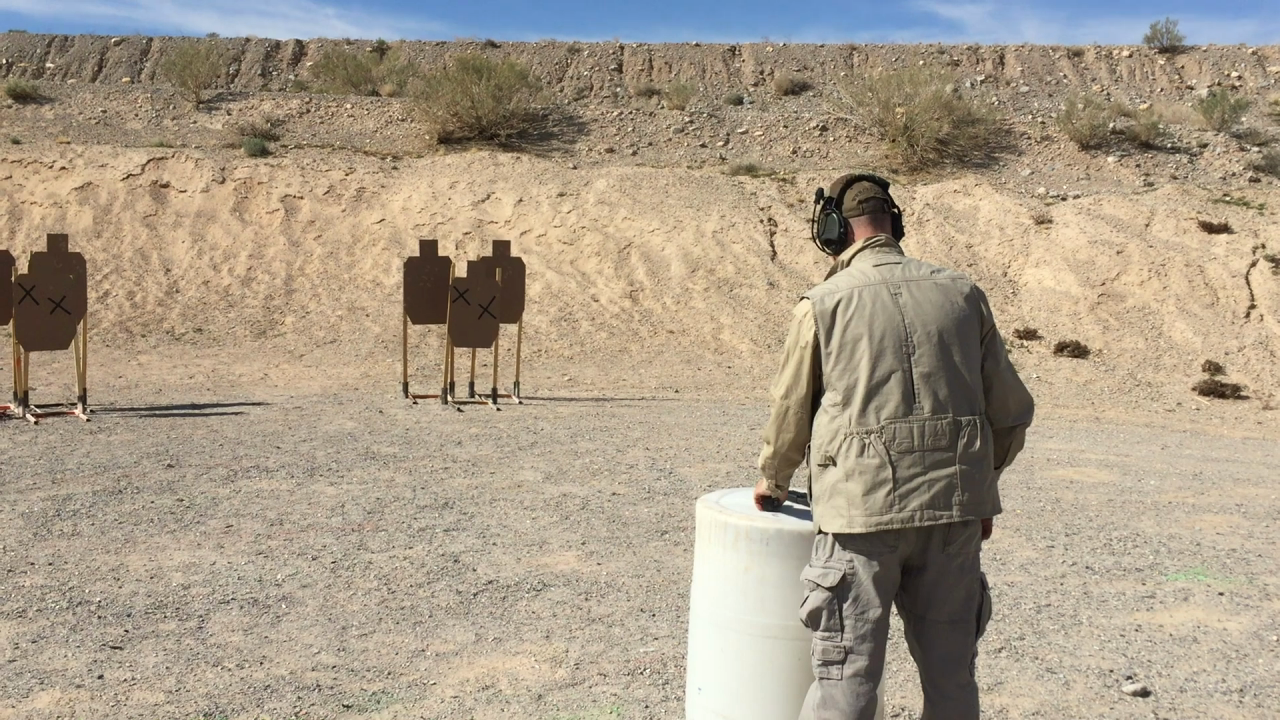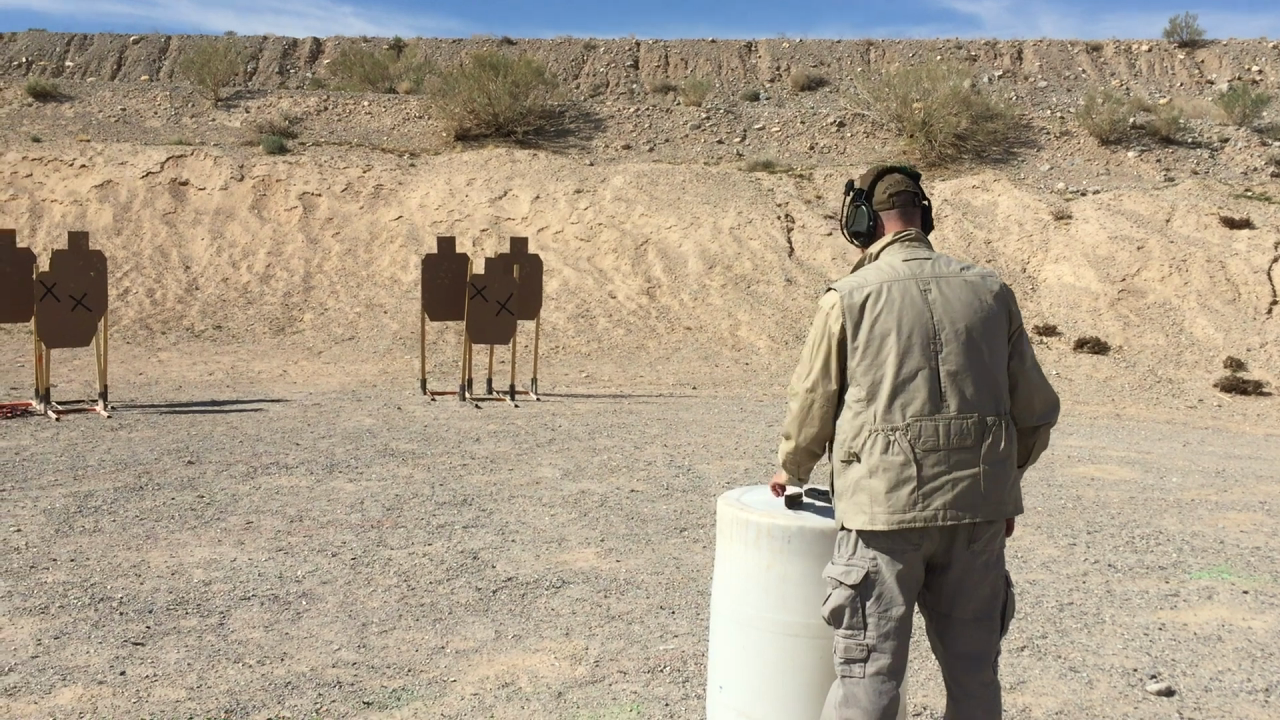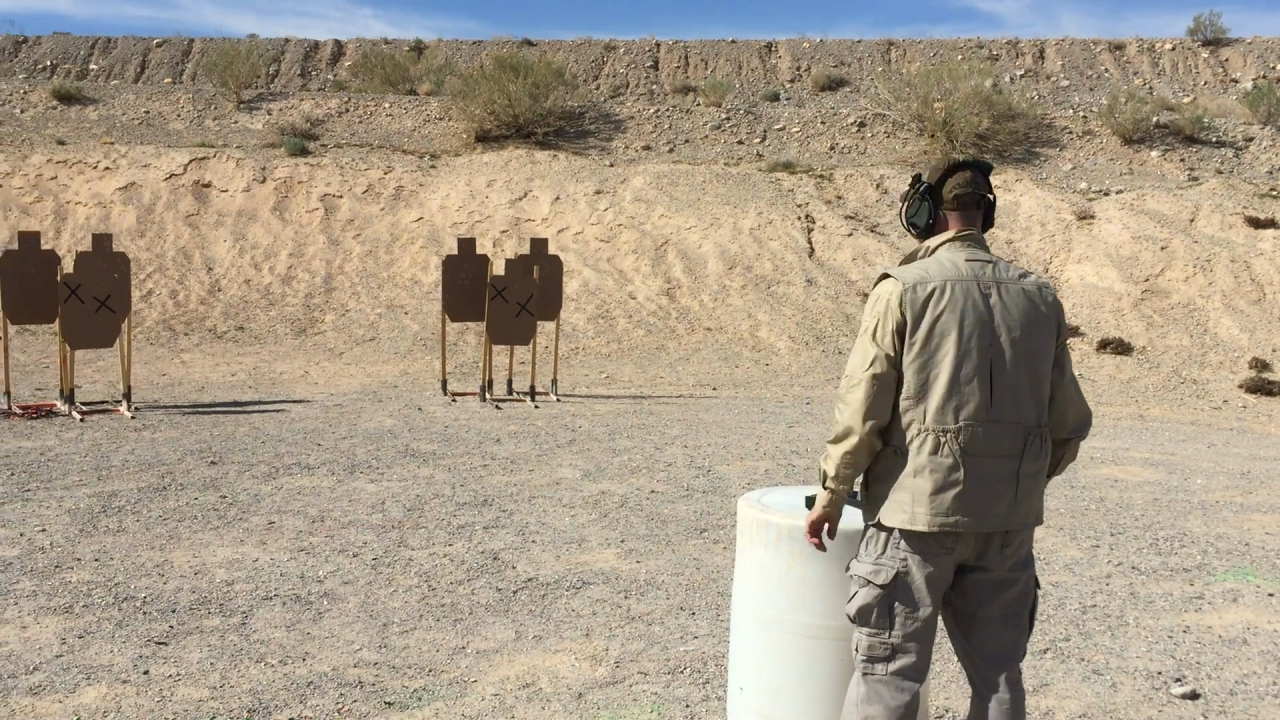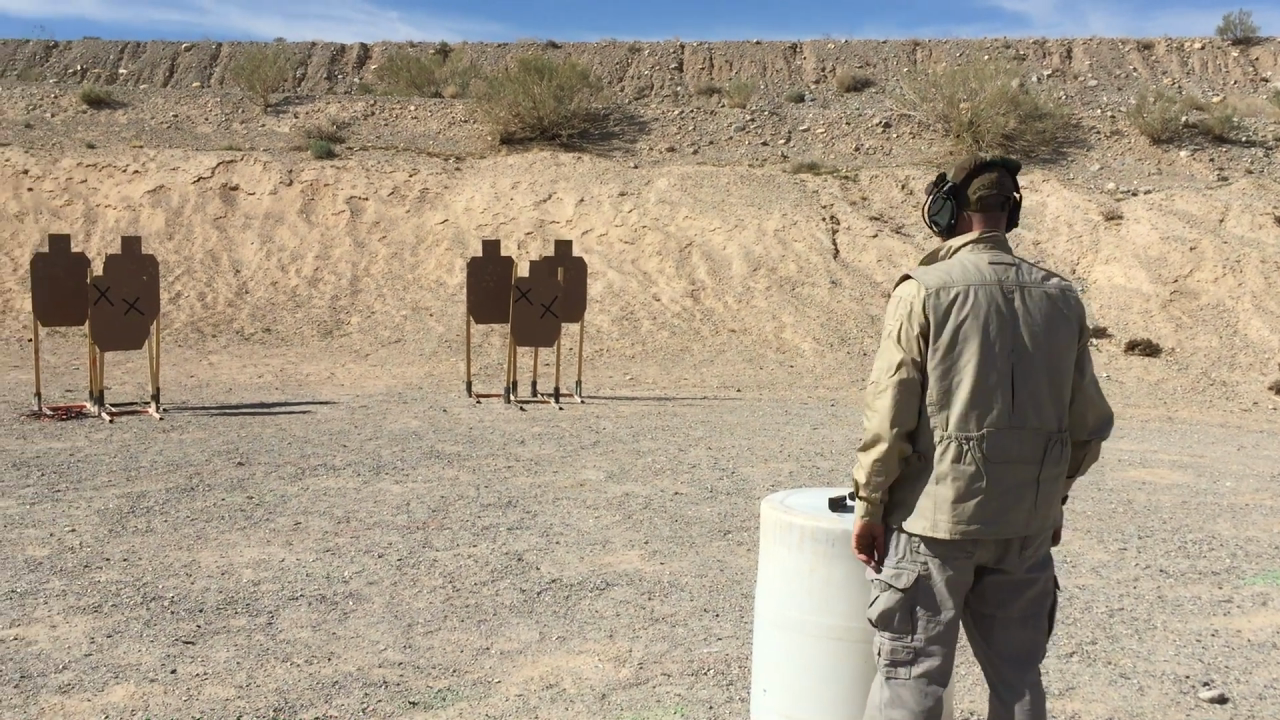
dt=0.4s
person 1, frame 1
left shoulder: (822, 305)
right shoulder: (961, 293)
left elbow: (790, 411)
right elbow: (1010, 409)
left wrist: (771, 483)
right wrist: (980, 486)
left hip: (862, 511)
right hip: (954, 509)
left knee: (845, 672)
right knee: (949, 670)
person 1, frame 2
left shoulder: (848, 299)
right shoulder: (990, 290)
left elbow: (812, 406)
right elbow: (1034, 409)
left wrist: (791, 470)
right wrist: (1002, 479)
left hip: (886, 506)
right hip: (976, 508)
left knee: (869, 670)
right knee: (973, 669)
person 1, frame 3
left shoulder: (904, 290)
right shoulder: (1039, 297)
left elbow: (863, 407)
right elbow: (1067, 421)
left wrist: (832, 494)
left hip: (918, 510)
right hip: (1006, 516)
left knee: (888, 670)
right knee: (996, 672)
person 1, frame 4
left shoulder: (925, 292)
right shoulder: (1061, 298)
left elbow: (889, 415)
right elbow: (1087, 423)
left wrist: (868, 505)
right wrist: (1053, 496)
left hip: (936, 515)
right hip: (1025, 521)
